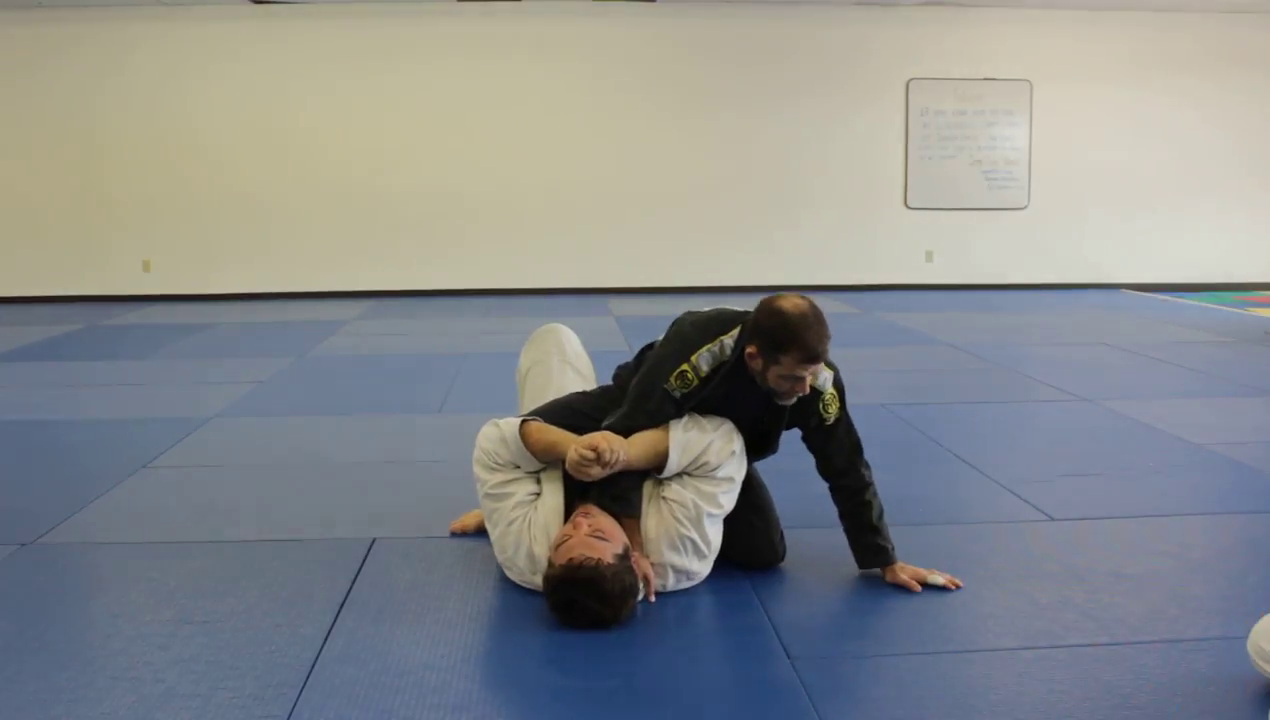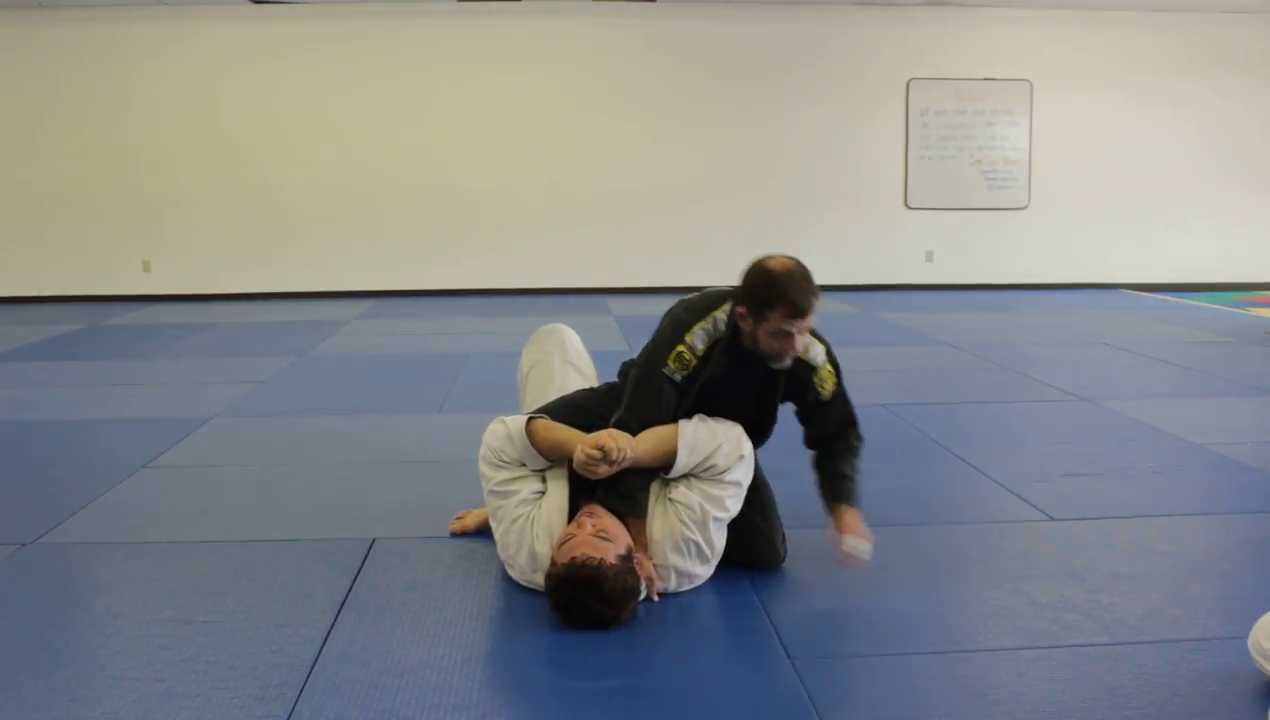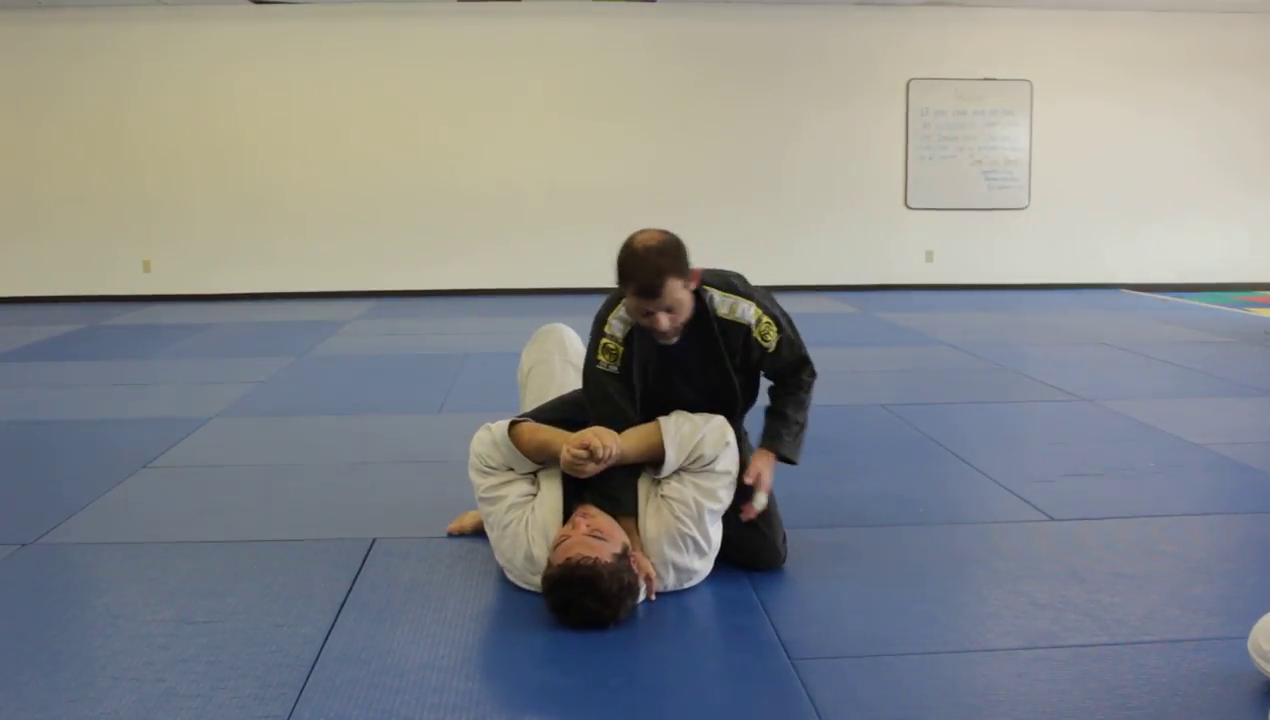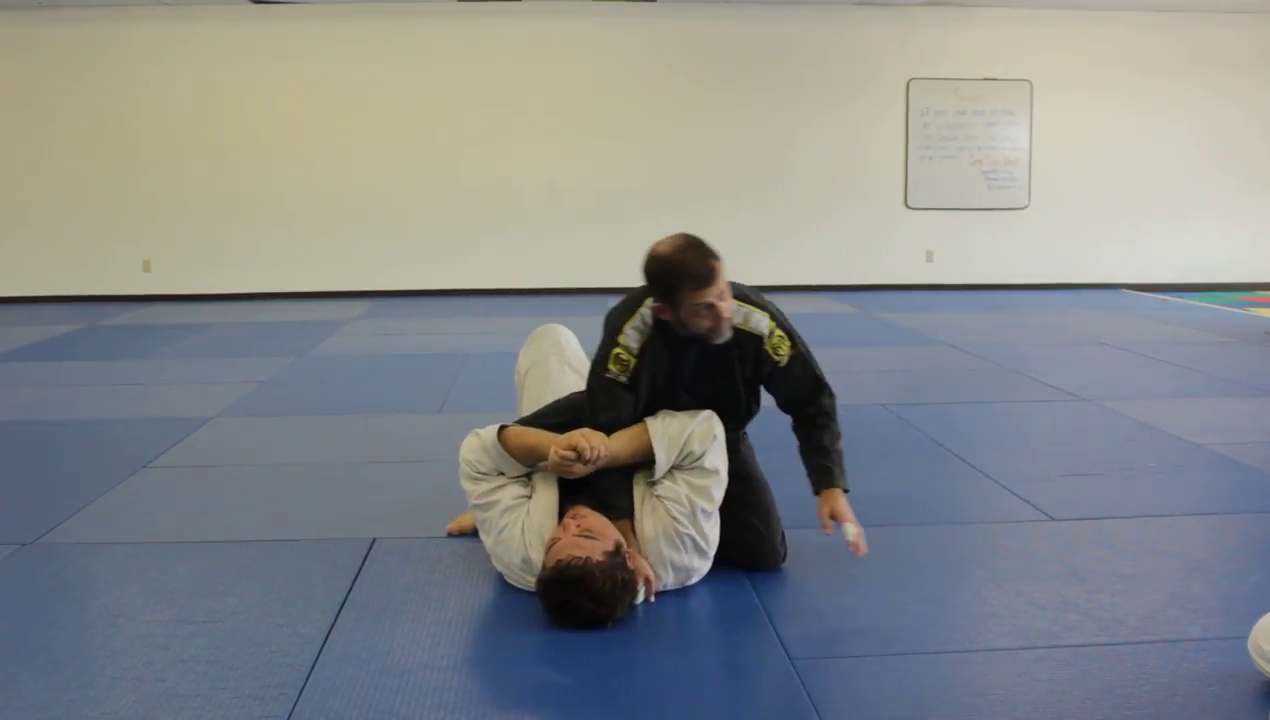
dt=1s
person 1, frame 1
left shoulder: (818, 382)
right shoulder: (693, 349)
left elbow: (847, 471)
right elbow: (627, 442)
left wrist: (886, 561)
right hip: (642, 412)
left knee: (763, 553)
person 1, frame 2
left shoulder: (811, 357)
right shoulder: (692, 329)
left elbow: (838, 436)
right elbow: (639, 434)
left wrist: (844, 506)
right hip: (645, 429)
left knee: (765, 553)
person 1, frame 3
left shoulder: (744, 309)
right shoulder: (613, 326)
left elbow: (796, 376)
right elbow: (613, 433)
left wrist: (769, 452)
left knee: (765, 554)
person 1, frame 4
left shoulder: (757, 323)
right shoulder: (628, 332)
left elbow: (813, 402)
right elbow: (609, 433)
left wrist: (830, 486)
left hip: (719, 440)
left knee: (763, 553)
person 2, frame 1
left shoulder: (524, 553)
right shoulder: (682, 555)
left elbow: (495, 441)
right elbow: (720, 440)
left wrist: (572, 447)
right wrist: (623, 456)
left knee: (553, 338)
person 2, frame 2
left shoulder: (527, 553)
right shoulder: (682, 556)
left elbow: (502, 440)
right elbow: (729, 443)
left wrist: (578, 445)
right wrist: (632, 453)
left knee: (555, 337)
person 2, frame 3
left shoulder: (524, 551)
right shoulder: (682, 553)
left elbow: (490, 446)
right elbow: (713, 436)
left wrist: (564, 444)
right wrist: (617, 451)
left knee: (555, 338)
person 2, frame 4
left shoulder: (522, 553)
right shoulder: (680, 551)
left elbow: (478, 453)
right elbow: (702, 430)
left wrist: (553, 446)
right wrist: (606, 453)
right hip: (639, 465)
left knee: (551, 339)
